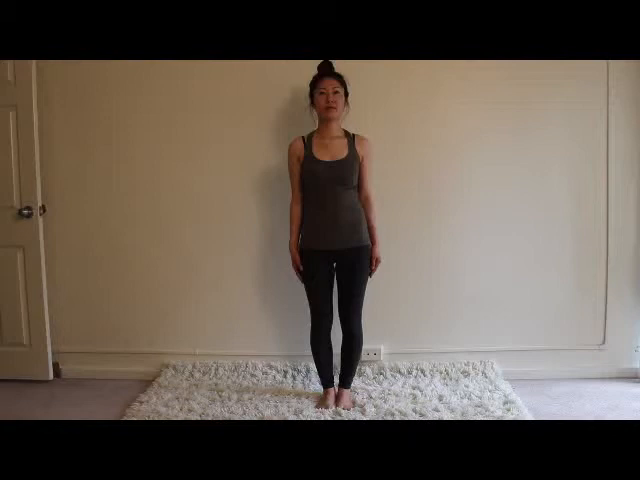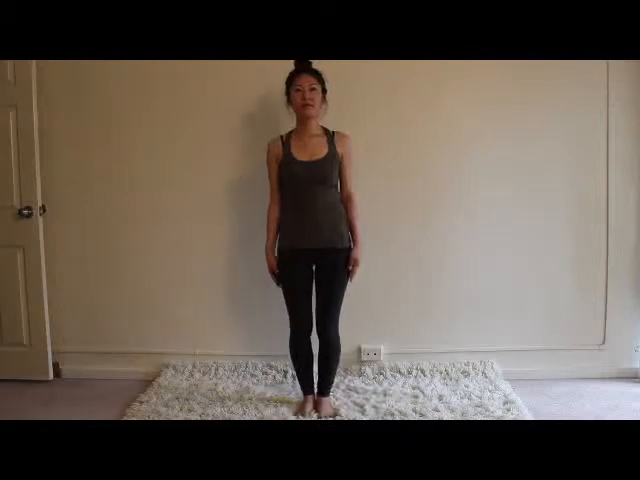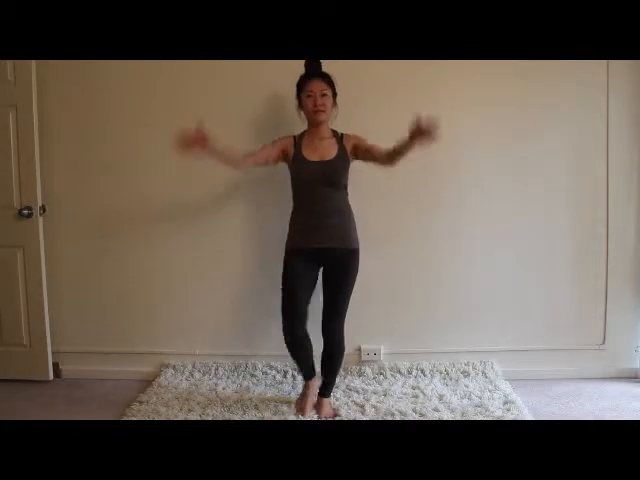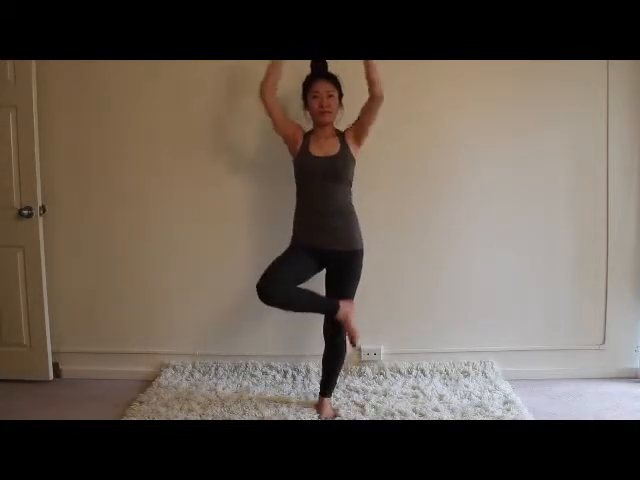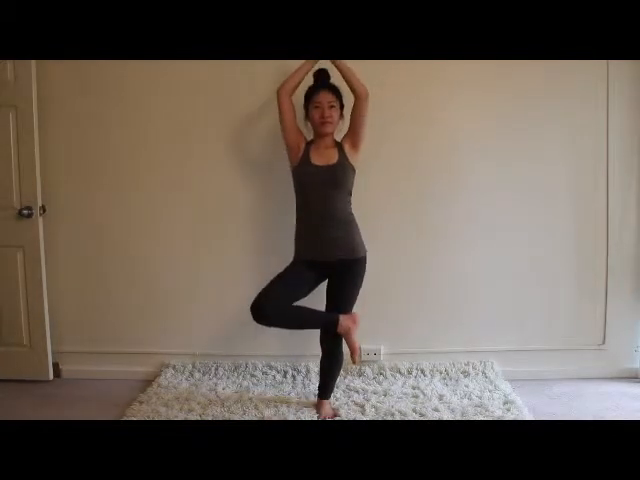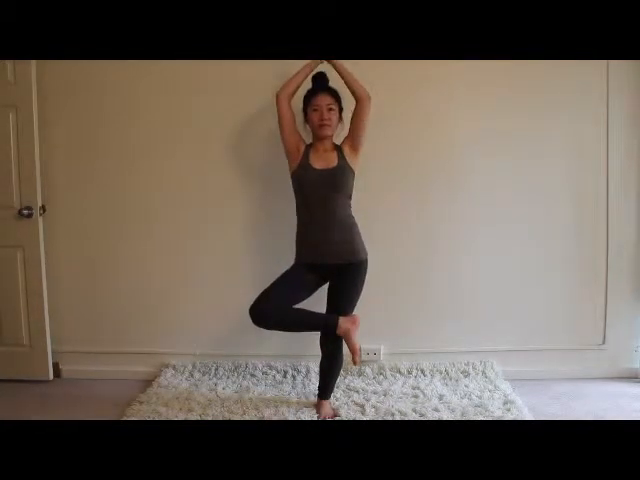
dt=0.4s
person 1, frame 1
left shoulder: (360, 145)
right shoulder: (299, 147)
left elbow: (365, 195)
right elbow: (297, 198)
left wrist: (375, 242)
right wrist: (293, 244)
left hip: (354, 244)
right hip: (314, 246)
left knee: (351, 321)
right knee: (320, 321)
left ankle: (345, 386)
right ankle: (327, 386)
person 1, frame 2
left shoulder: (341, 142)
right shoulder: (278, 147)
left elbow: (347, 195)
right elbow: (276, 201)
left wrist: (356, 244)
right wrist: (270, 250)
left hip: (334, 245)
right hip: (292, 247)
left knee: (328, 326)
right knee: (299, 327)
left ankle: (324, 395)
right ankle: (307, 393)
person 1, frame 3
left shoulder: (350, 143)
right shoulder: (288, 146)
left elbow: (386, 158)
right elbow: (244, 161)
left wrist: (410, 143)
right wrist: (212, 148)
left hip: (343, 244)
right hip: (301, 244)
left knee: (334, 325)
right knee: (292, 322)
left ankle: (325, 396)
right ankle: (310, 381)
person 1, frame 4
left shoulder: (352, 140)
right shoulder: (296, 140)
left elbow: (377, 96)
right elbow: (267, 94)
left wrist: (367, 63)
left hip: (346, 244)
right hip: (305, 243)
left knee: (334, 330)
right knee: (268, 289)
left ankle: (325, 397)
right ankle: (339, 308)
person 1, frame 5
left shoulder: (349, 149)
right shoulder: (298, 149)
left elbow: (363, 95)
right elbow: (283, 93)
left wrist: (334, 60)
right wrist: (312, 61)
left hip: (349, 255)
right hip: (308, 257)
left knee: (330, 337)
right knee: (262, 309)
left ankle: (324, 399)
right ankle: (341, 321)
person 1, frame 6
left shoulder: (349, 152)
right shoulder: (297, 153)
left elbow: (364, 99)
right elbow: (282, 98)
left wrist: (334, 62)
right wrist: (313, 63)
left hip: (349, 257)
right hip: (309, 260)
left knee: (331, 338)
right knee: (262, 312)
left ankle: (324, 399)
right ankle: (341, 323)
